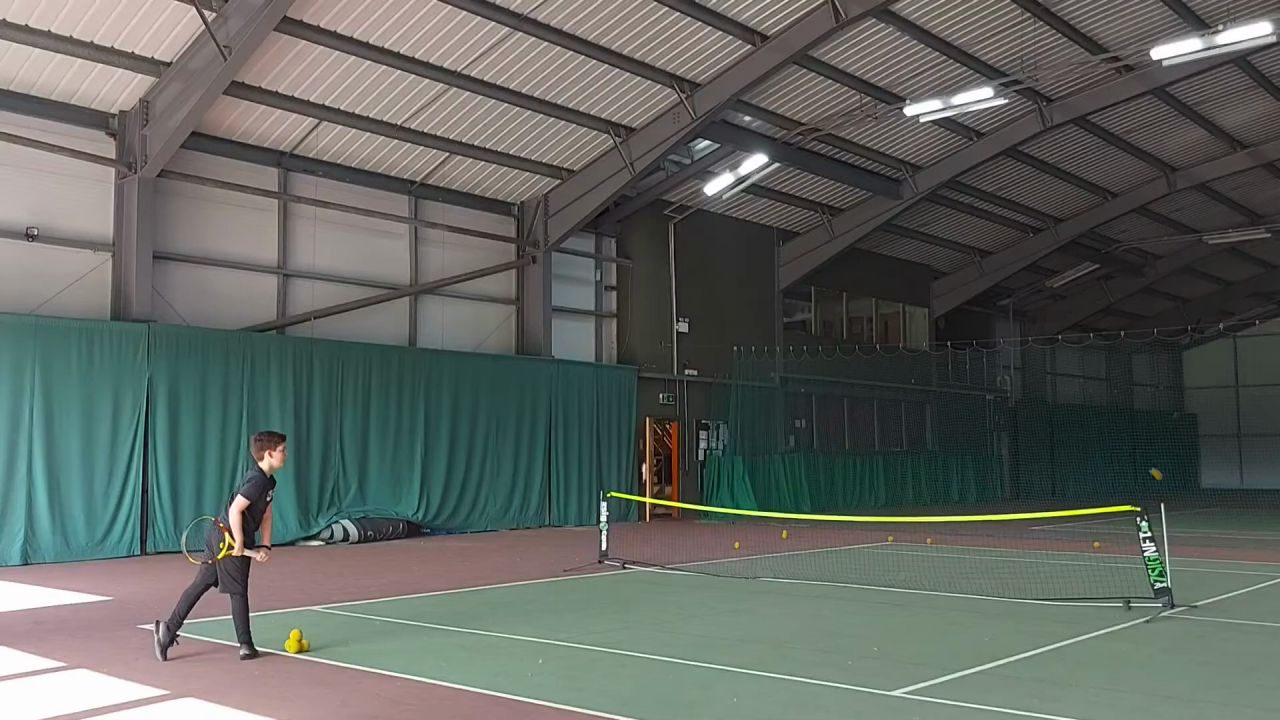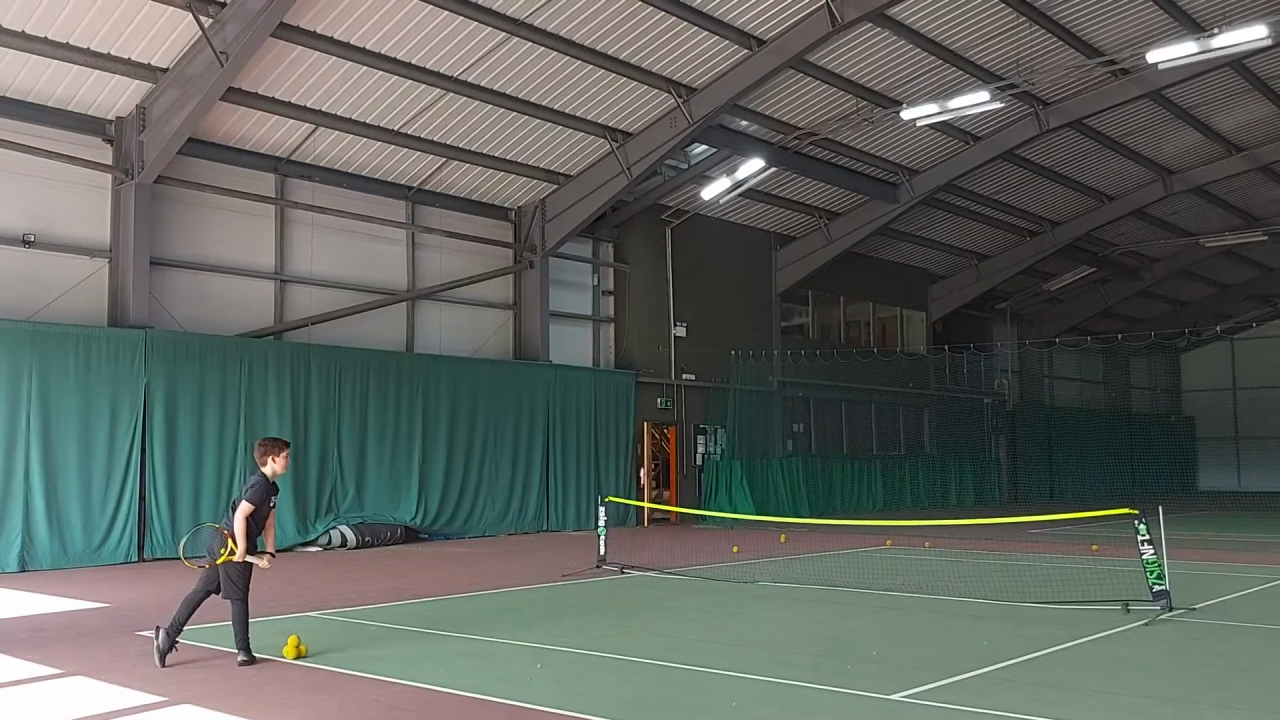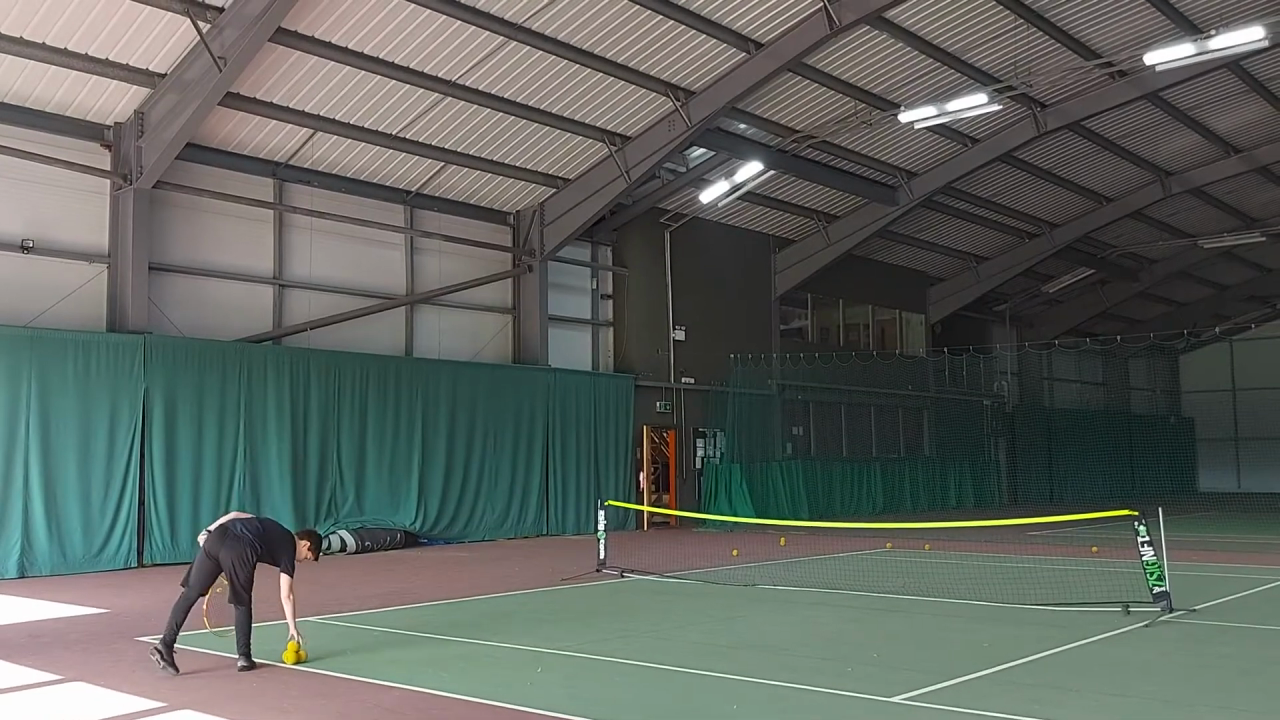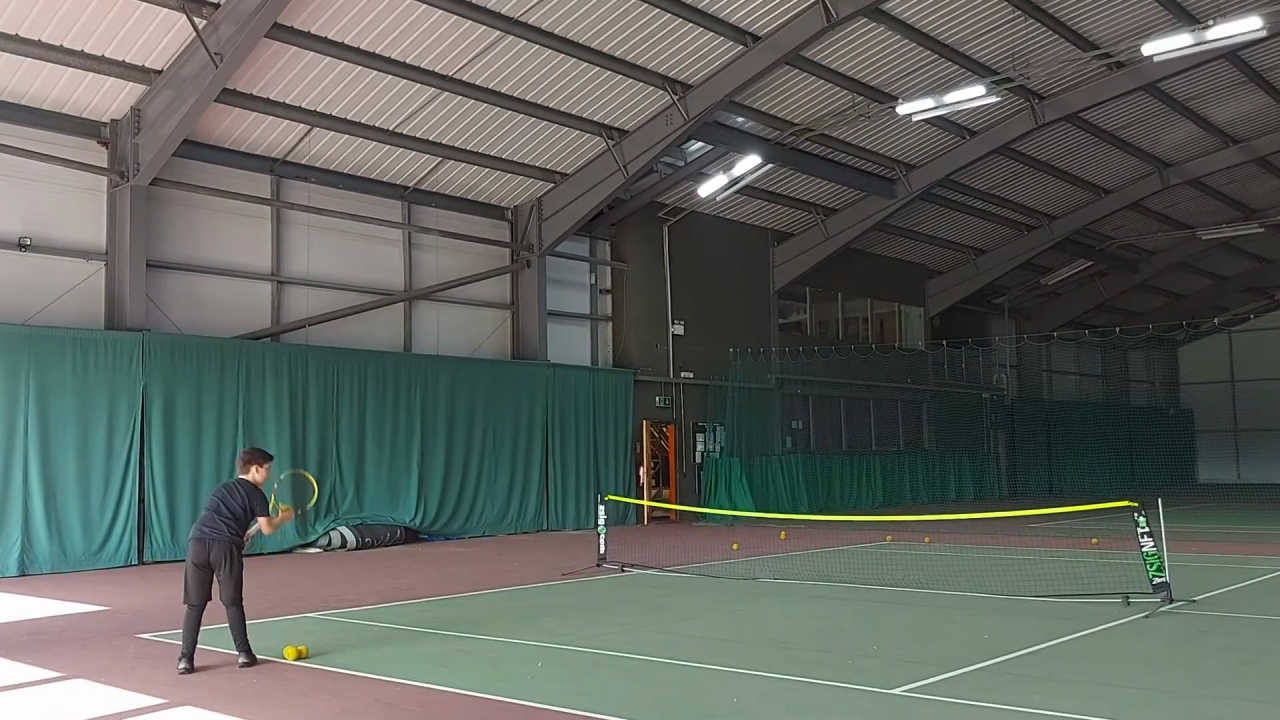
dt=1s
person 1, frame 1
left shoulder: (269, 481)
right shoulder: (257, 480)
left elbow: (266, 515)
right elbow: (235, 510)
left wrist: (265, 545)
right wrist: (239, 542)
right hip: (230, 540)
left knee: (200, 585)
right knee: (238, 592)
left ankle: (169, 629)
right ankle: (245, 645)
person 1, frame 2
left shoulder: (271, 487)
right shoulder: (260, 485)
left elbow: (269, 523)
right elbow: (240, 515)
left wrist: (270, 552)
right wrist: (242, 548)
right hip: (232, 545)
left knee: (201, 591)
right knee: (239, 598)
left ankle: (168, 635)
right ankle: (243, 652)
person 1, frame 3
left shoulder: (273, 528)
right shoulder: (288, 551)
left elbow: (235, 515)
right elbow: (286, 595)
right wrist: (293, 628)
left hip: (218, 537)
right hip: (240, 550)
left knee: (190, 593)
right knee: (242, 603)
left ankle: (165, 644)
right ankle: (244, 657)
person 1, frame 4
left shoulder: (222, 488)
right shoulder: (256, 494)
right elbow: (267, 529)
right wrist: (282, 518)
left hip: (197, 542)
right hip: (226, 547)
left knee: (195, 605)
right knee: (233, 603)
left ankle: (186, 658)
right ankle: (244, 653)
